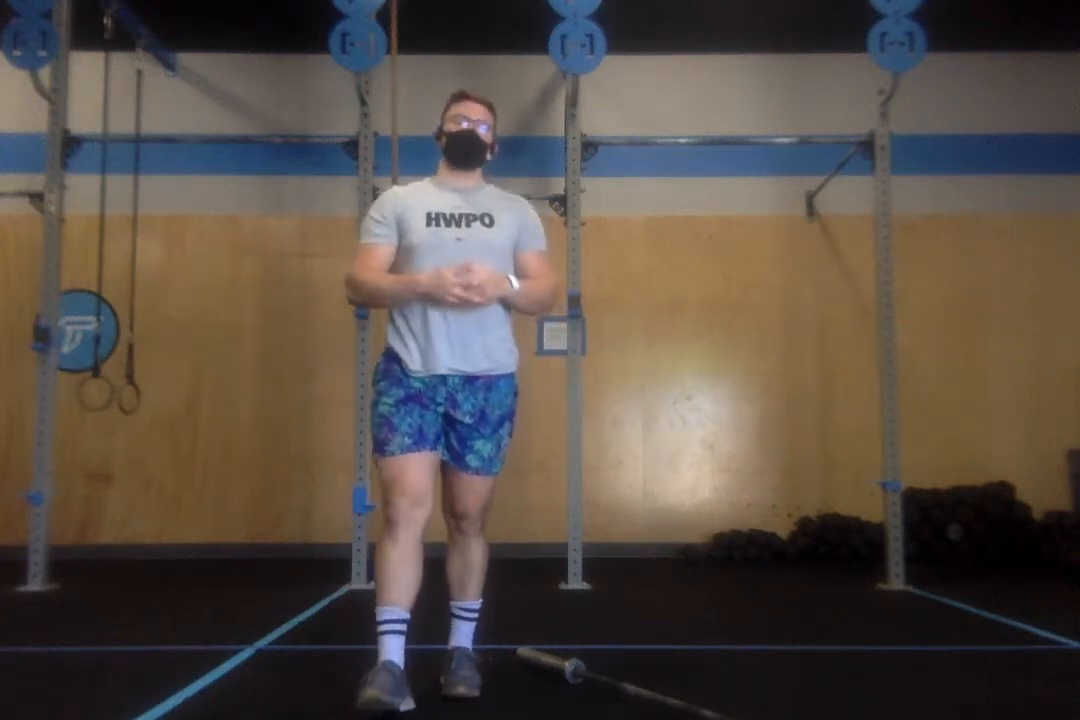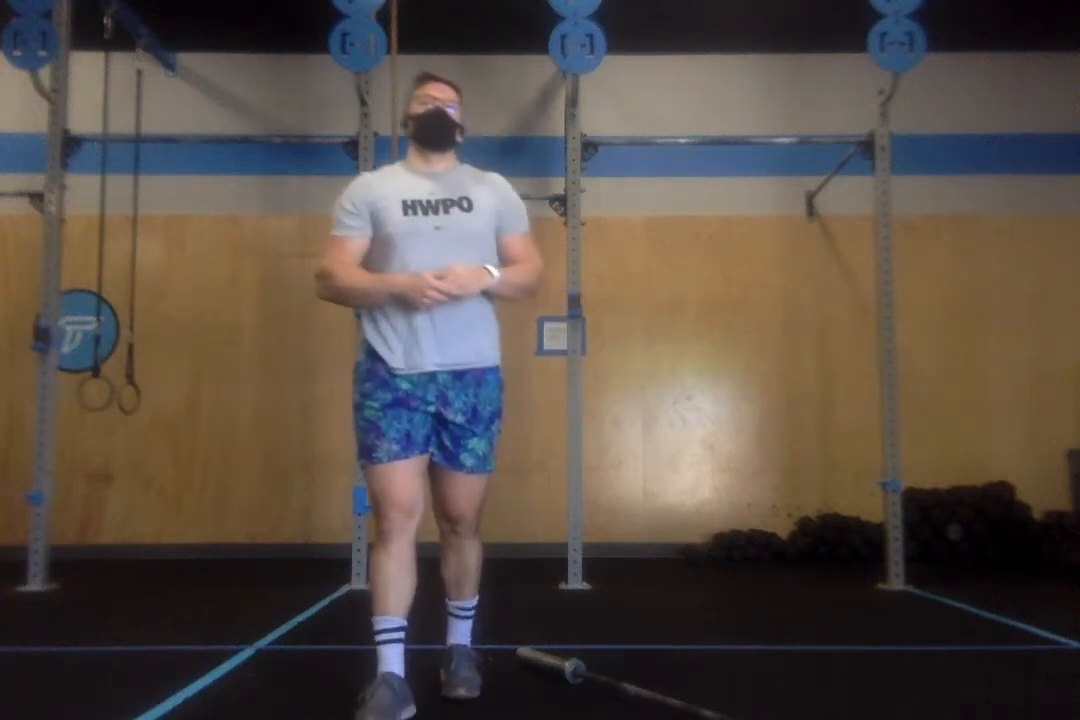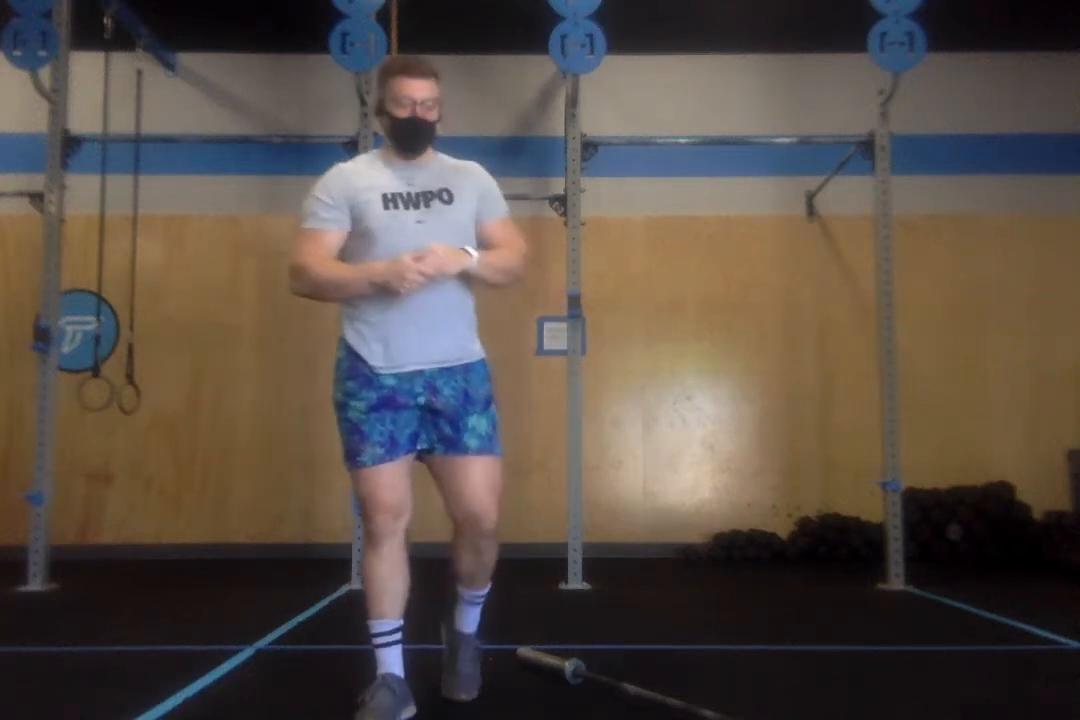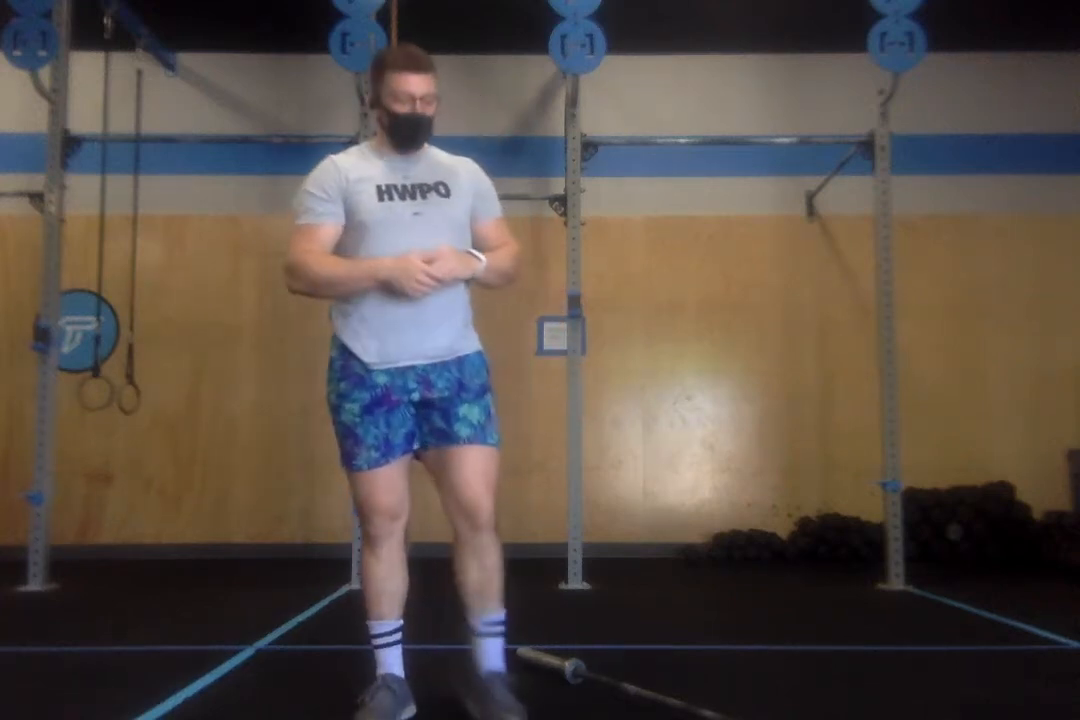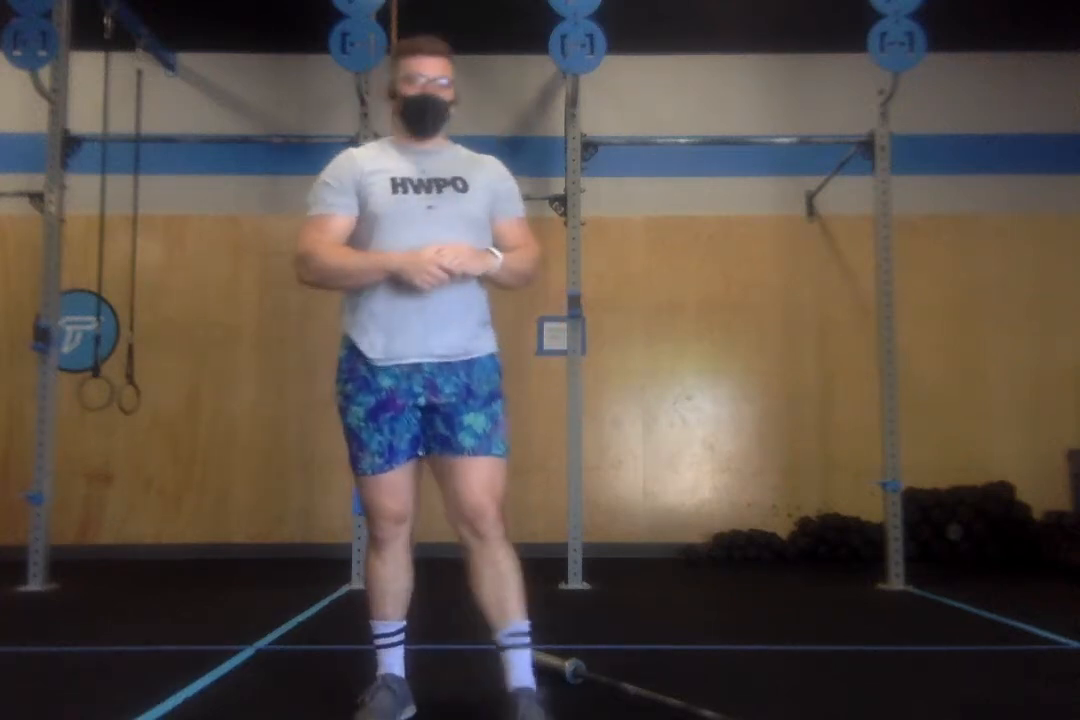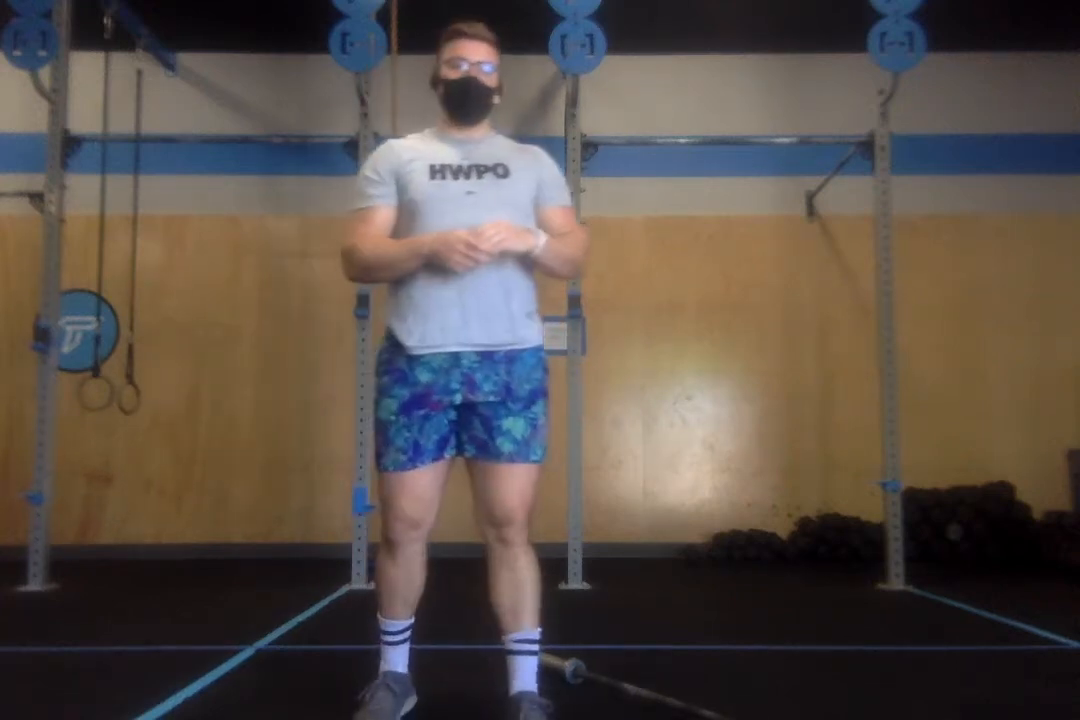
dt=0.3s
person 1, frame 1
left shoulder: (516, 211)
right shoulder: (397, 202)
left elbow: (546, 293)
right elbow: (358, 284)
left wrist: (504, 285)
right wrist: (425, 282)
left hip: (487, 382)
right hip: (408, 376)
left knee: (468, 519)
right knee: (406, 510)
left ankle: (461, 649)
right ankle: (390, 666)
person 1, frame 2
left shoulder: (495, 191)
right shoulder: (369, 189)
left elbow: (530, 274)
right elbow: (330, 278)
left wrist: (484, 276)
right wrist: (401, 284)
left hip: (473, 377)
right hip: (391, 376)
left knee: (460, 521)
right knee: (397, 518)
left ankle: (459, 644)
person 1, frame 3
left shoulder: (472, 178)
right shoulder: (344, 181)
left elbow: (515, 260)
right elbow: (304, 274)
left wrist: (464, 258)
right wrist: (380, 271)
left hip: (460, 370)
right hip: (374, 375)
left knee: (480, 516)
right knee: (385, 521)
left ankle: (464, 626)
person 1, frame 4
left shoulder: (466, 174)
right shoulder: (337, 174)
left elbow: (509, 259)
right elbow: (300, 271)
left wrist: (471, 262)
right wrist: (386, 269)
left hip: (457, 366)
right hip: (368, 373)
left knee: (477, 514)
right knee: (382, 523)
person 1, frame 5
left shoulder: (487, 171)
right shoulder: (352, 167)
left elbow: (528, 261)
right elbow: (310, 262)
left wrist: (485, 259)
right wrist: (395, 261)
left hip: (468, 368)
right hip: (377, 370)
left knee: (483, 521)
right knee: (388, 525)
person 1, frame 6
left shoulder: (533, 162)
right shoulder: (394, 158)
left elbow: (576, 254)
right elbow: (356, 258)
left wrist: (526, 238)
right wrist: (431, 245)
left hip: (511, 363)
right hip: (415, 363)
left knee: (509, 527)
right knee: (405, 526)
